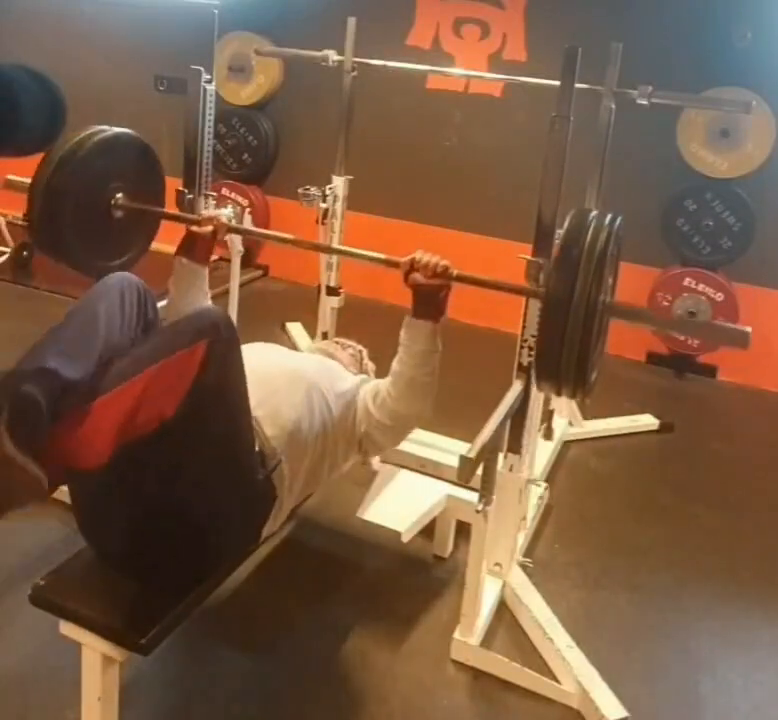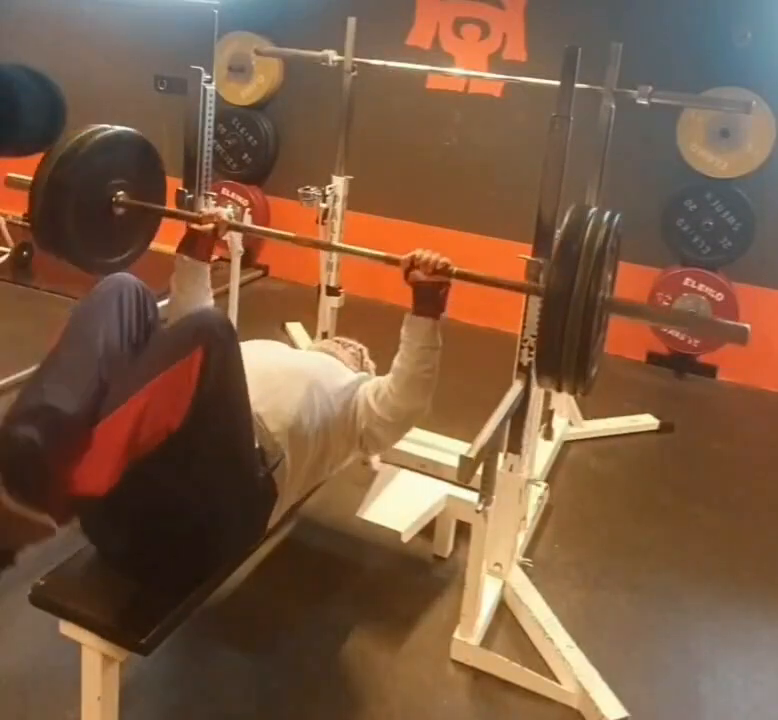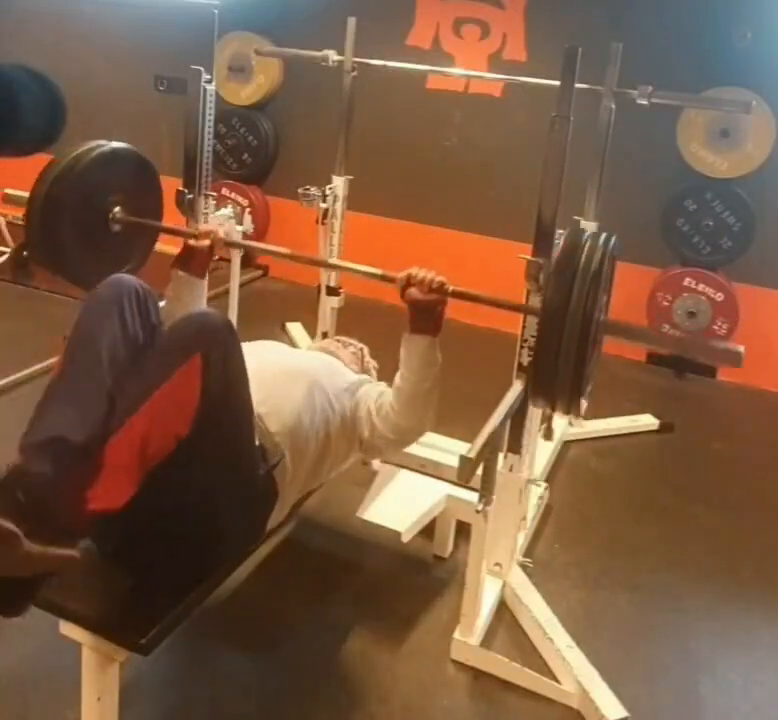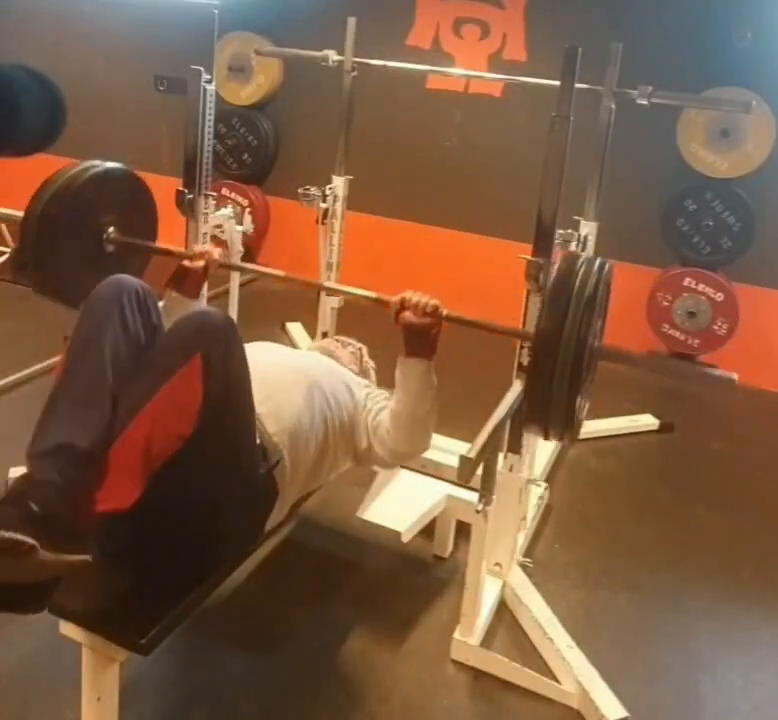
dt=0.1s
person 1, frame 1
left shoulder: (356, 400)
right shoulder: (271, 357)
left elbow: (406, 405)
right elbow: (180, 335)
left wrist: (425, 311)
right wrist: (194, 254)
left hip: (204, 514)
left knee: (207, 329)
right knee: (124, 292)
person 1, frame 2
left shoulder: (355, 397)
right shoulder: (273, 357)
left elbow: (406, 401)
right elbow: (181, 329)
left wrist: (426, 307)
right wrist: (195, 253)
left knee: (206, 330)
right knee: (122, 293)
person 1, frame 3
left shoulder: (358, 396)
right shoulder: (272, 357)
left elbow: (406, 419)
right elbow: (177, 348)
left wrist: (422, 323)
right wrist: (190, 266)
left hip: (210, 507)
left knee: (206, 330)
right knee: (122, 294)
left ankle: (41, 520)
right ankle: (39, 504)
person 1, frame 4
left shoulder: (356, 400)
right shoulder: (273, 356)
left elbow: (403, 441)
right elbow: (175, 355)
left wrist: (418, 350)
right wrist: (184, 288)
left hip: (214, 499)
right hip: (139, 469)
left knee: (209, 329)
right knee: (123, 295)
left ankle: (53, 527)
right ankle: (46, 510)
